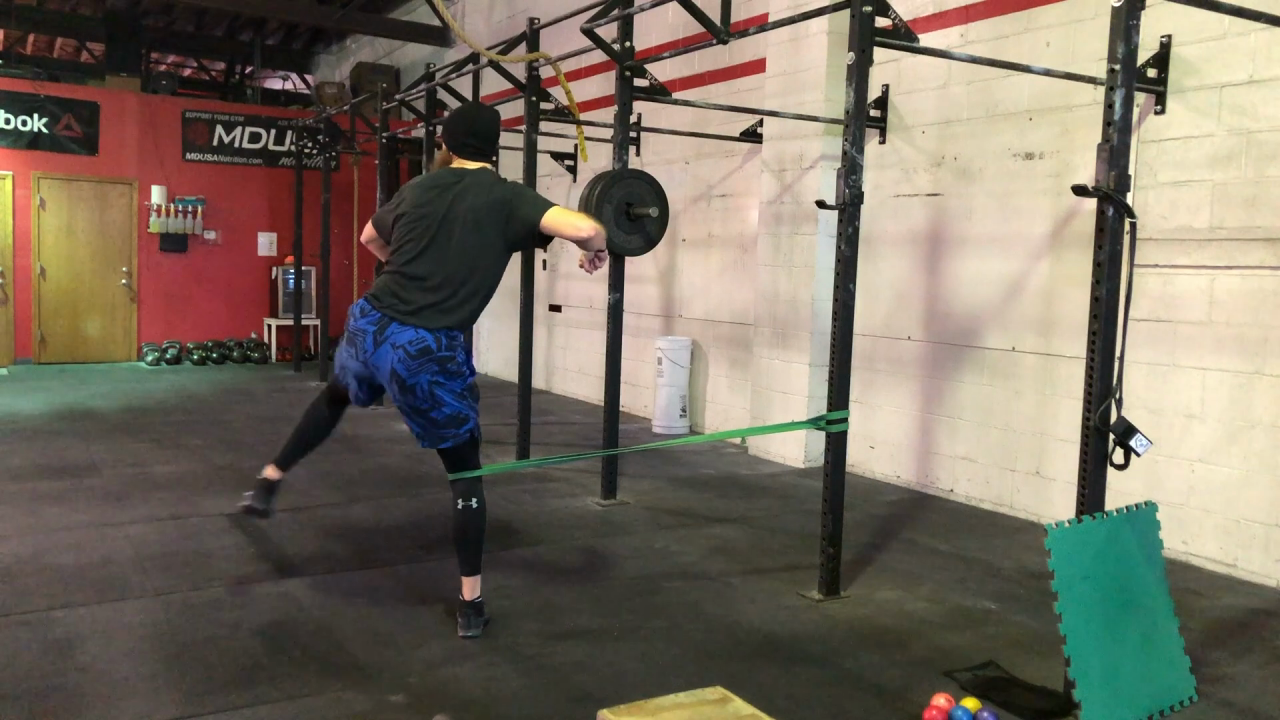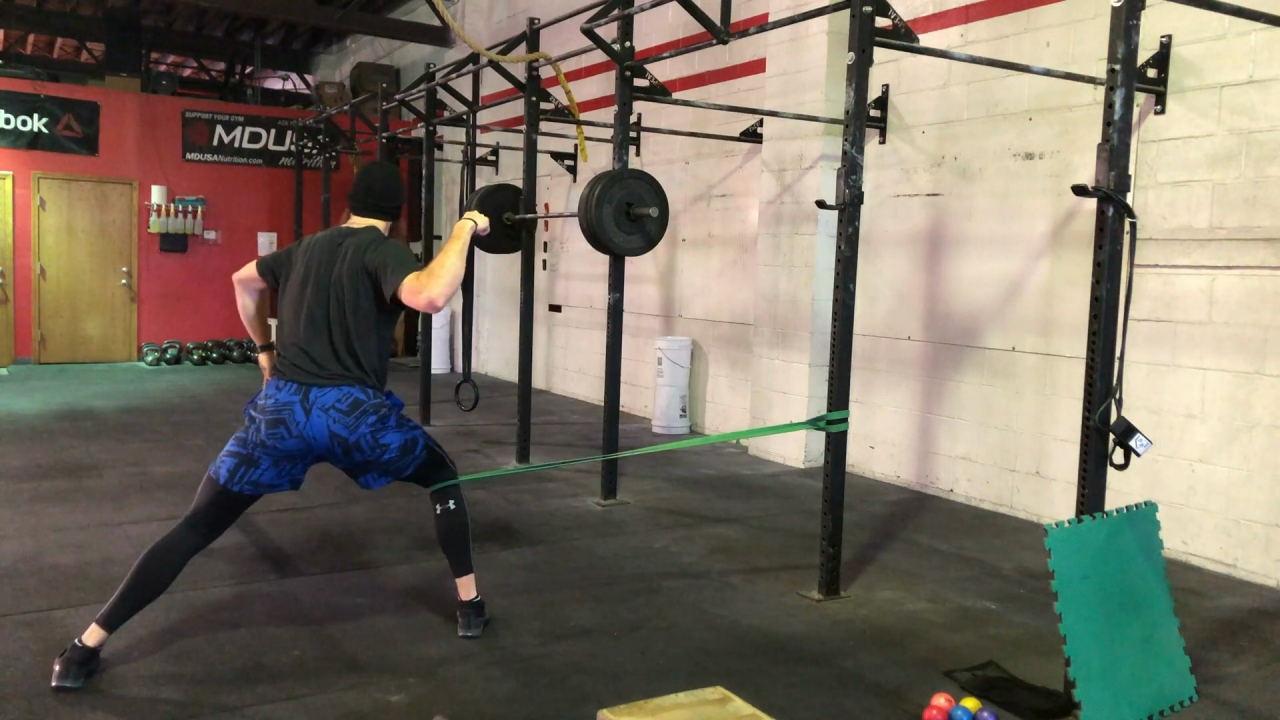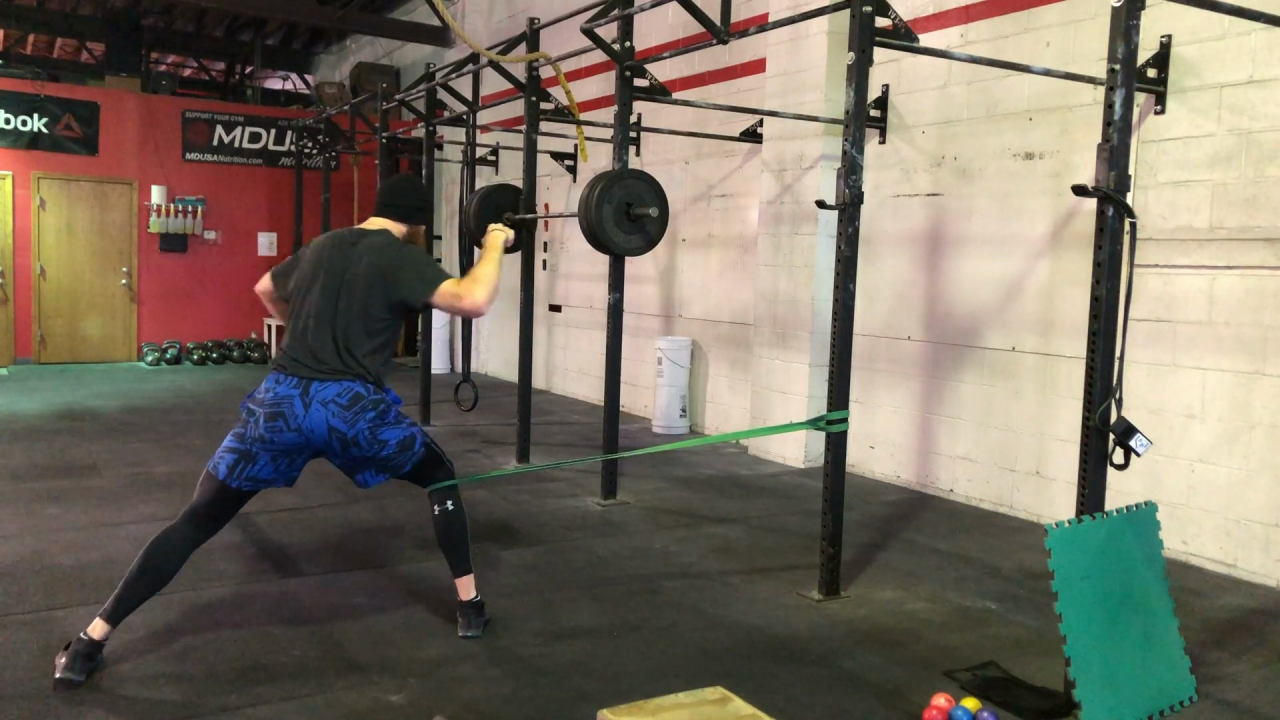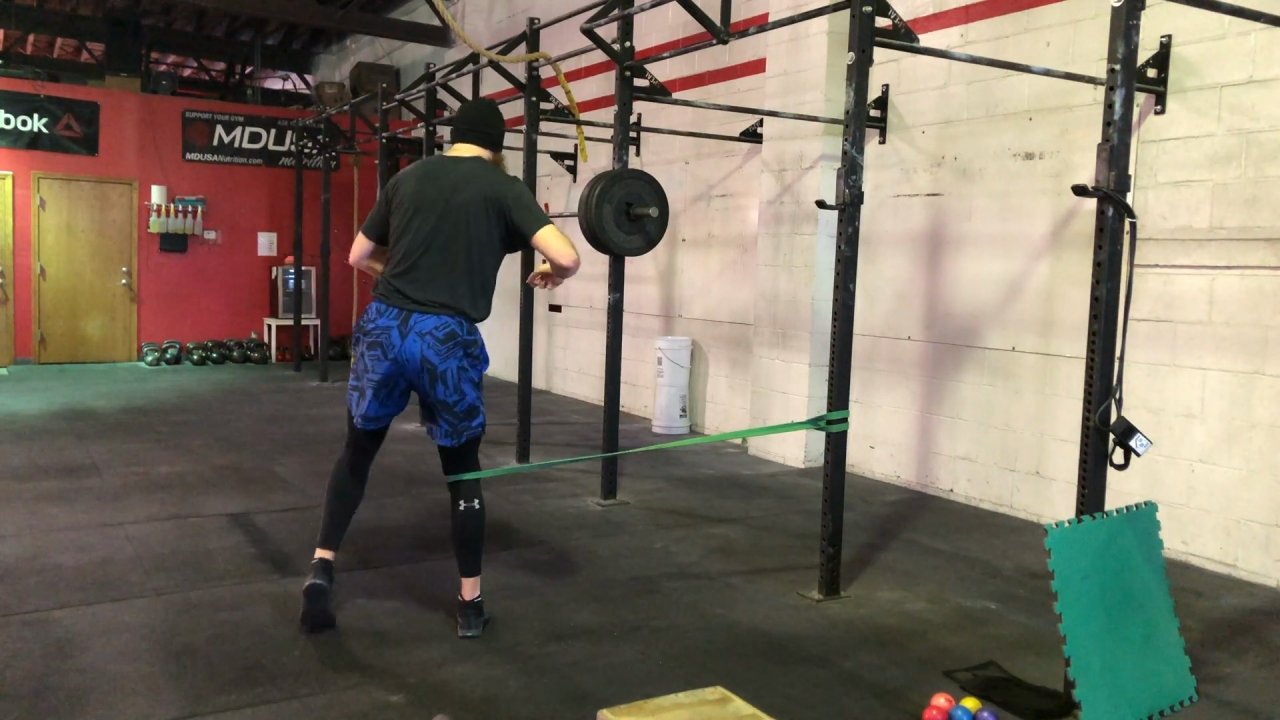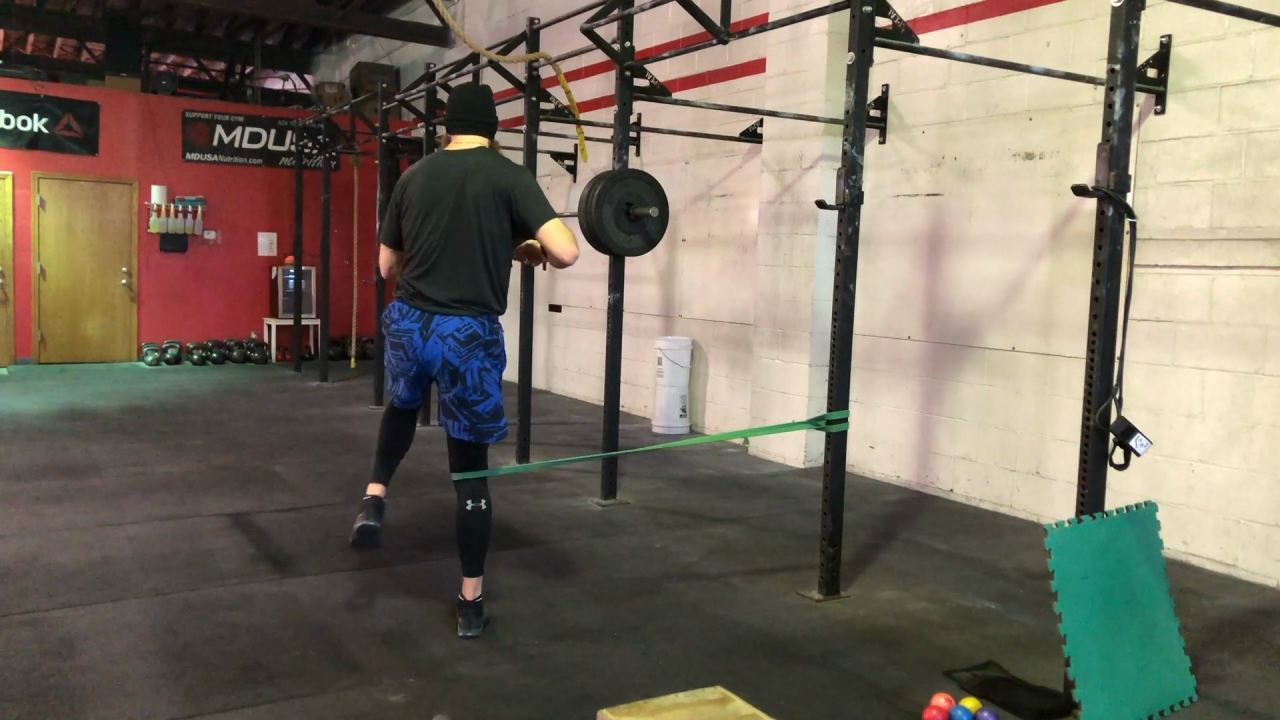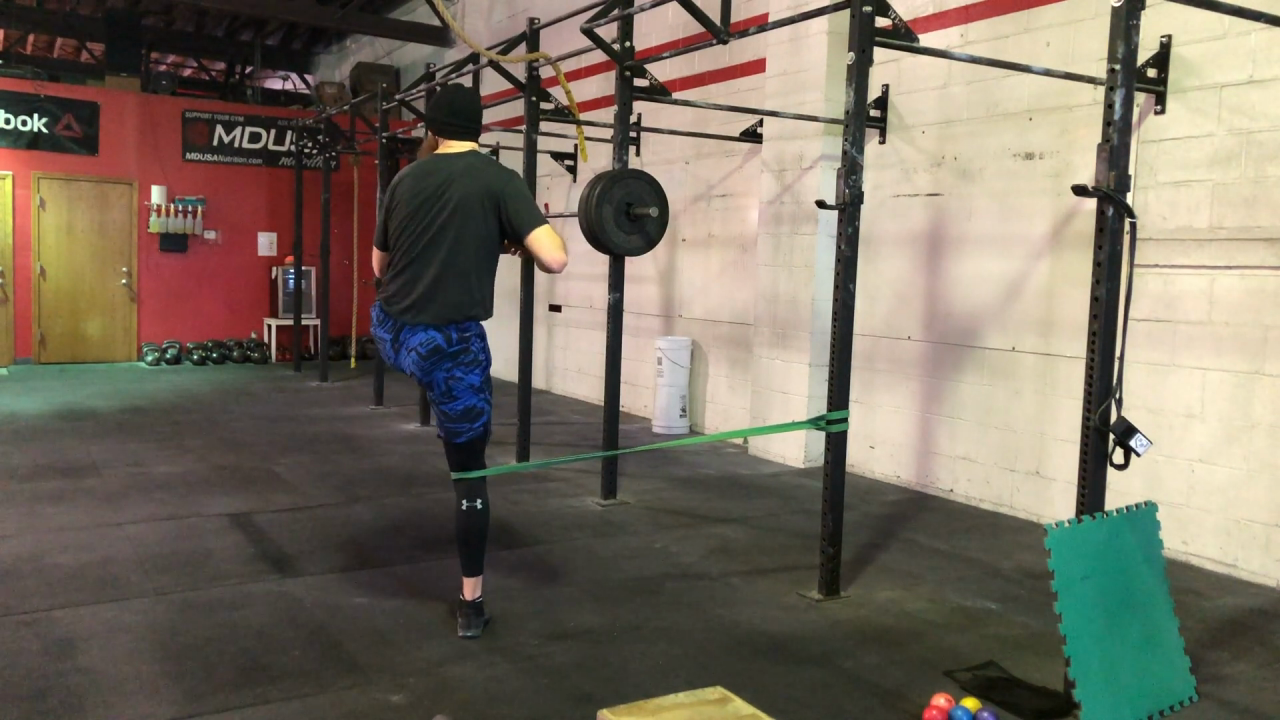
dt=0.7s
person 1, frame 1
left shoulder: (417, 189)
right shoulder: (506, 196)
left elbow: (370, 239)
right elbow: (584, 227)
right wrist: (593, 250)
left hip: (370, 324)
right hip: (431, 351)
left knee: (334, 395)
right knee: (465, 474)
left ankle: (265, 483)
right ankle: (471, 606)
person 1, frame 2
left shoulder: (308, 247)
right shoulder: (384, 252)
left elbow: (244, 280)
right elbow: (430, 296)
left wrist: (265, 349)
right wrist: (462, 231)
left hip: (280, 406)
right hip: (352, 413)
left knee: (195, 528)
right knee: (444, 477)
left ankle: (84, 649)
right ankle: (470, 607)
person 1, frame 3
left shoulder: (322, 247)
right shoulder: (399, 258)
left elbow: (266, 290)
right elbow: (472, 301)
right wrist: (494, 247)
left hip: (280, 398)
right hip: (351, 407)
left knee: (195, 523)
right knee: (440, 477)
left ankle: (88, 643)
right ankle: (470, 607)
person 1, frame 4
left shoulder: (407, 177)
right shoulder: (502, 187)
left elbow: (359, 256)
right elbow: (565, 256)
right wrist: (553, 274)
left hip: (383, 325)
right hip: (448, 339)
left knee: (358, 452)
right knee: (462, 471)
left ankle: (321, 568)
right ankle: (470, 605)
person 1, frame 5
left shoulder: (413, 176)
right shoulder: (508, 176)
left elbow: (387, 267)
right elbow: (566, 253)
right wrist: (532, 253)
left hip: (407, 324)
right hip: (468, 336)
left knee: (402, 405)
right knee: (470, 470)
left ankle: (373, 504)
right ankle: (470, 603)
person 1, frame 6
left shoulder: (405, 179)
right shoulder: (499, 181)
right elbow: (554, 260)
right wrist: (513, 244)
left hip: (389, 331)
right hip: (446, 344)
right knee: (469, 472)
right ankle: (471, 604)
